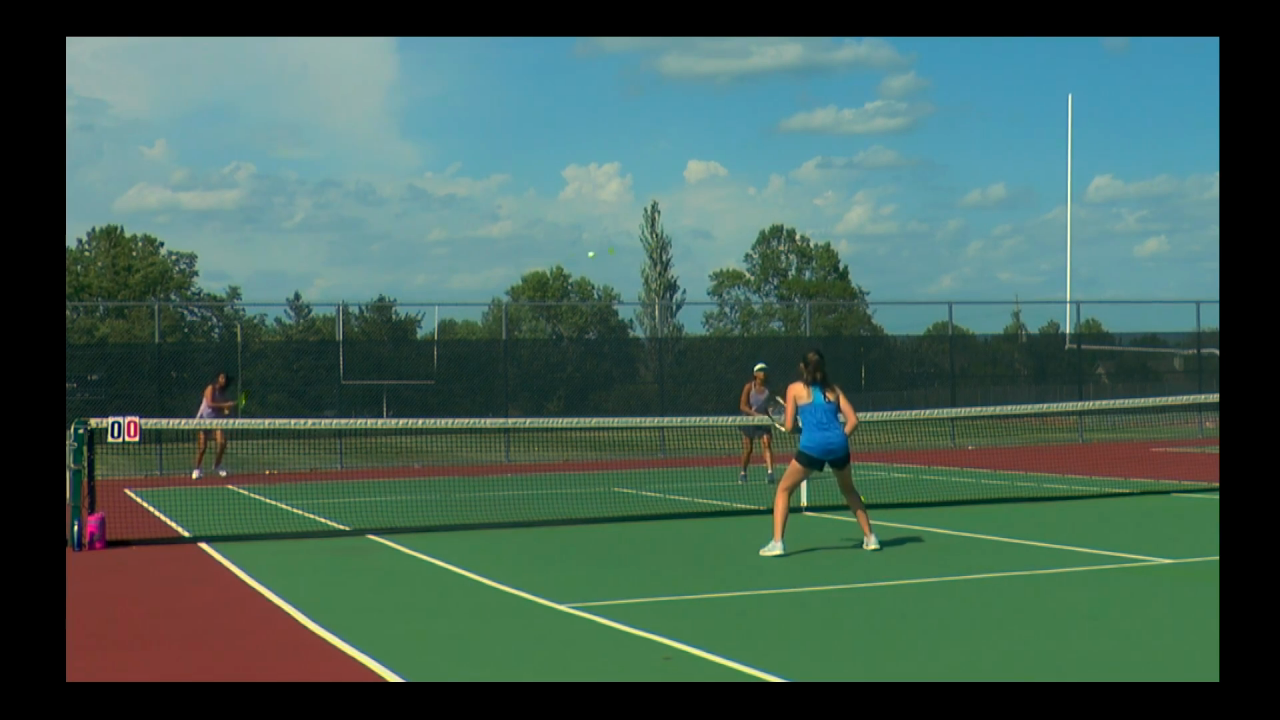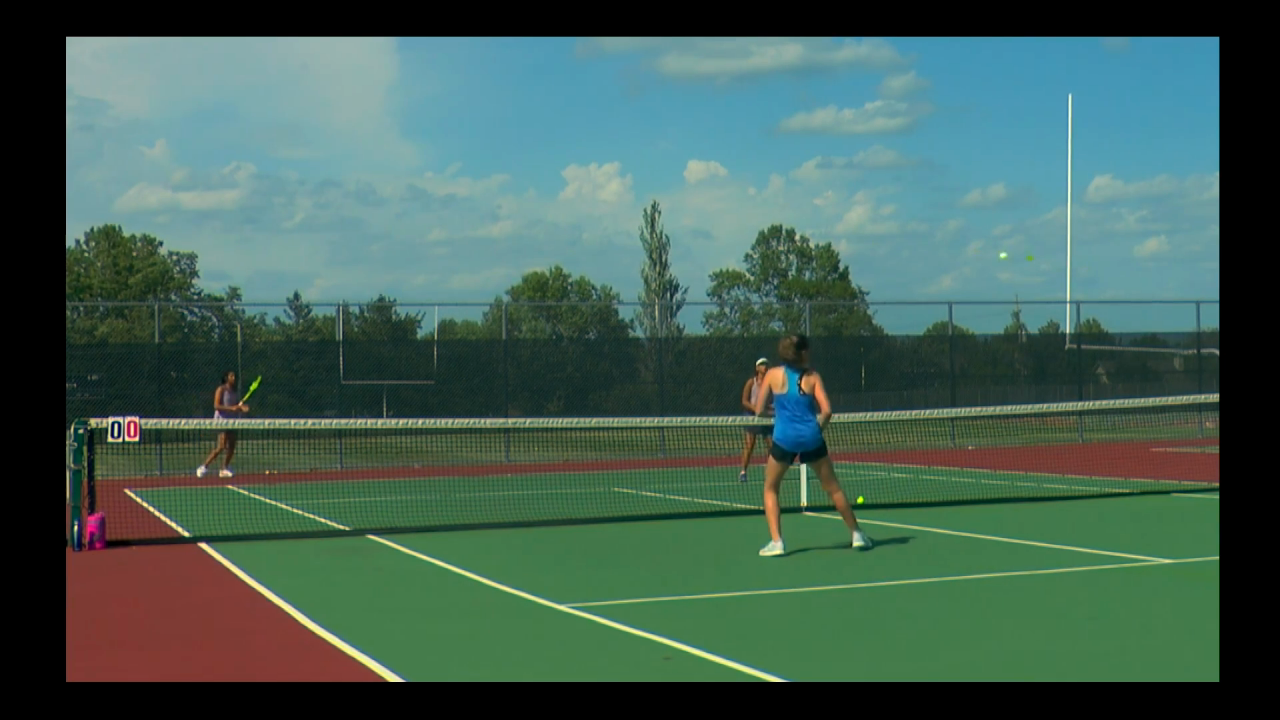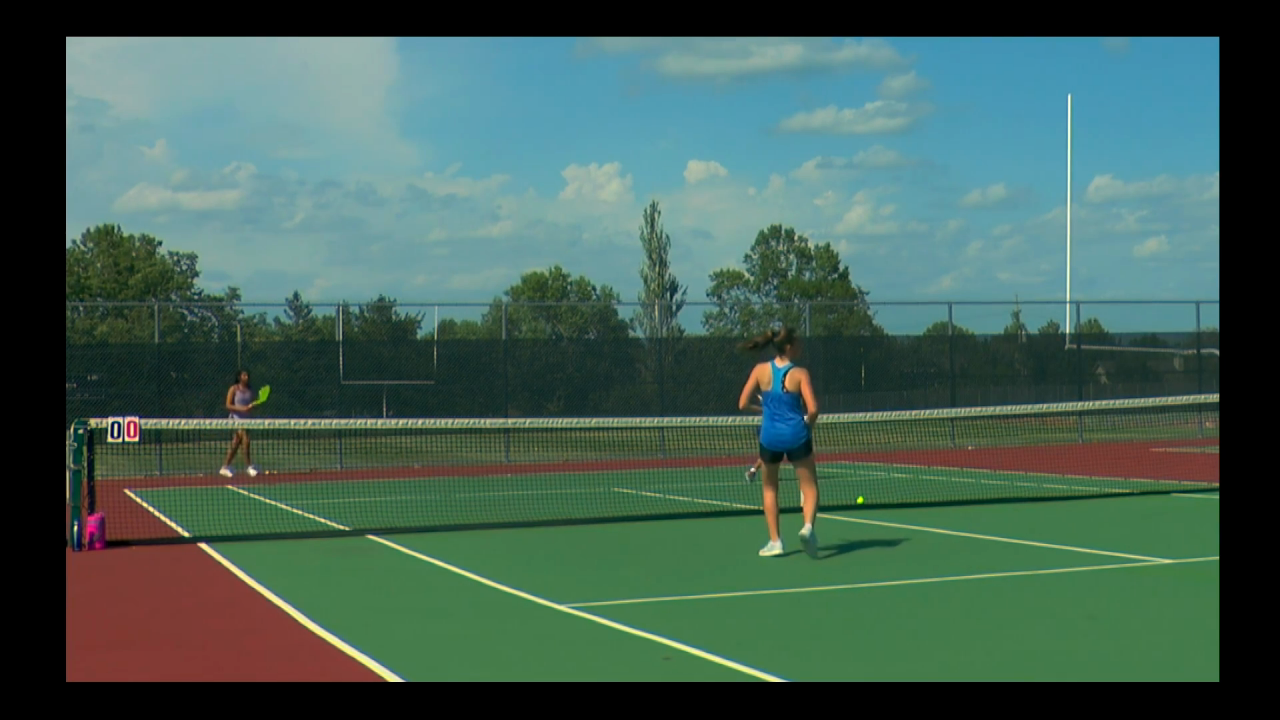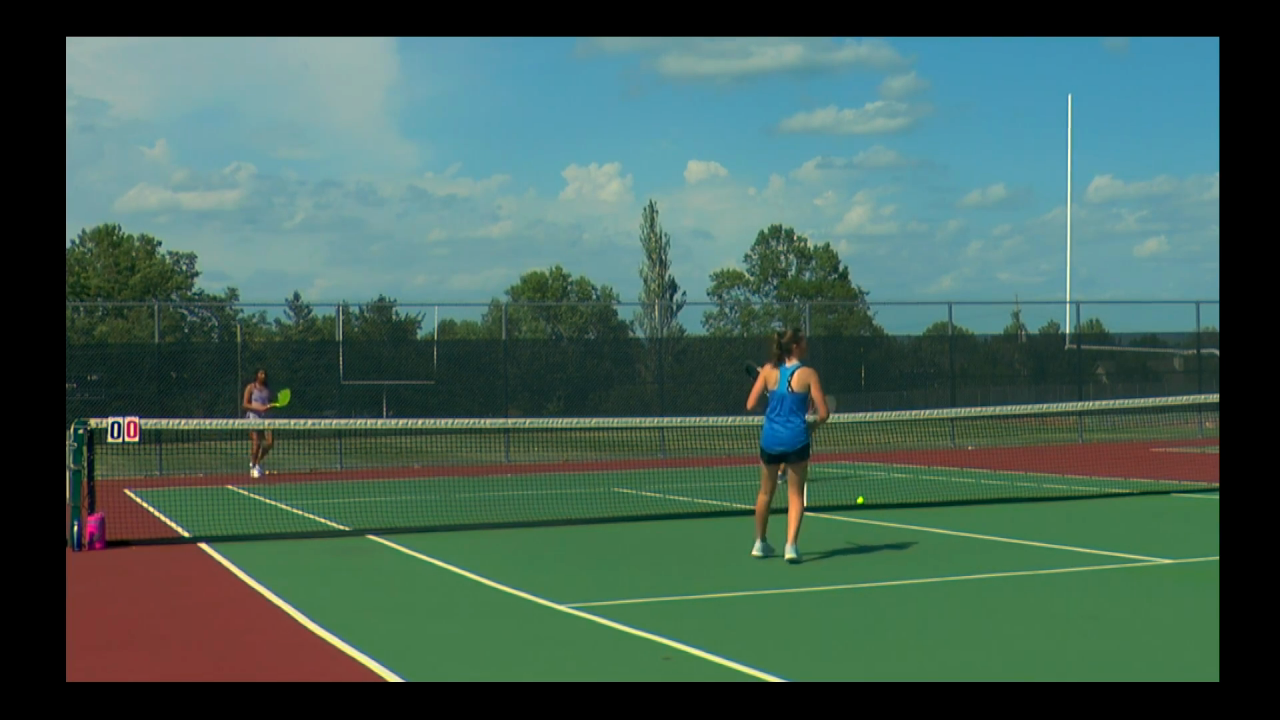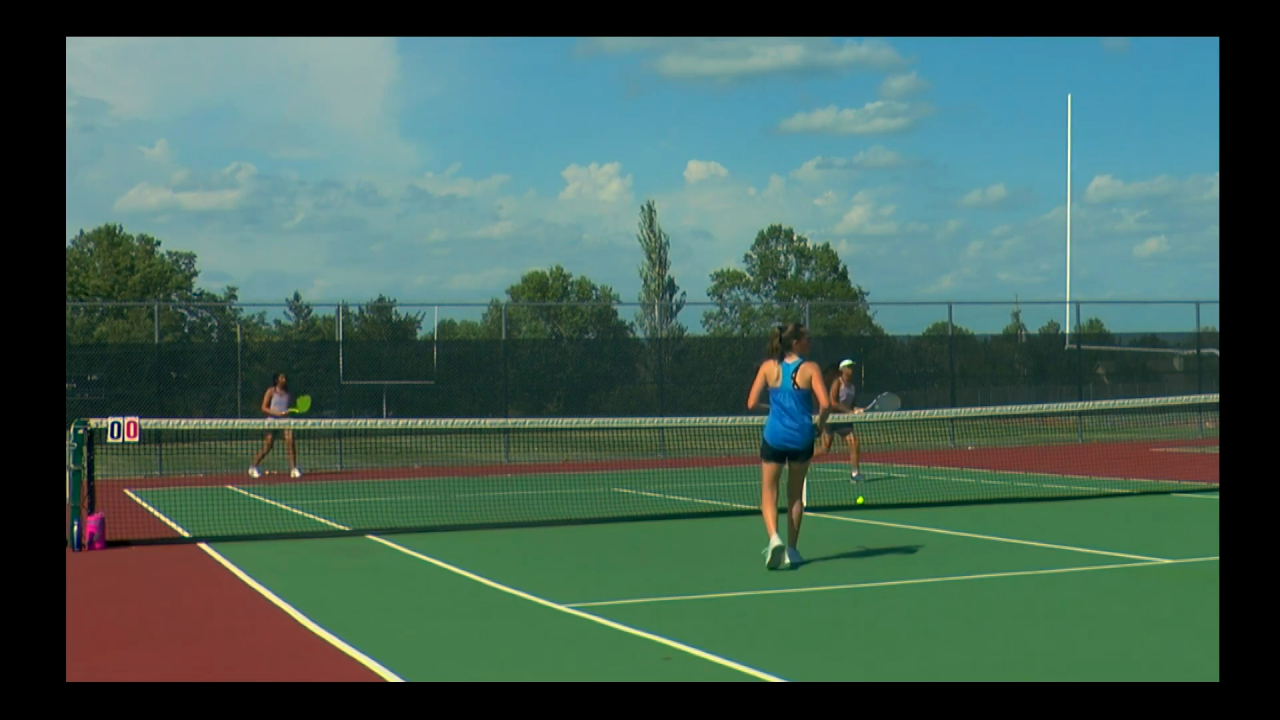
dt=0.3s
person 1, frame 1
left shoulder: (795, 388)
right shoulder: (833, 389)
left elbow: (789, 426)
right elbow: (853, 420)
left hip: (812, 447)
right hip: (838, 445)
left knee: (783, 490)
right knee: (848, 490)
left ankle: (777, 542)
right ankle: (870, 537)
person 1, frame 2
left shoulder: (772, 375)
right shoulder: (813, 377)
left elbow: (759, 410)
right elbow: (826, 411)
right wrist: (819, 428)
left hip: (783, 440)
right hip: (810, 438)
left knee: (770, 489)
right knee: (832, 487)
left ankle: (776, 542)
right ankle: (856, 534)
person 1, frame 3
left shoulder: (760, 370)
right shoulder: (800, 373)
left elbow: (743, 404)
right elbow: (813, 409)
right wrist: (808, 424)
left hip: (770, 436)
right hip: (797, 436)
left knee: (769, 488)
right knee: (810, 487)
left ankle: (775, 542)
right ankle: (808, 527)
person 1, frame 4
left shoulder: (769, 370)
right shoulder: (808, 374)
left elbow: (751, 405)
right elbow: (823, 413)
right wrist: (813, 426)
left hip: (770, 438)
right hip: (796, 439)
left knee: (765, 491)
right knee: (796, 494)
left ankle: (760, 542)
right ankle: (791, 545)
person 1, frame 5
left shoulder: (768, 367)
right shoulder: (810, 368)
left elbow: (751, 404)
right elbow: (825, 404)
right wrist: (820, 425)
left hip: (774, 436)
right hip: (802, 436)
left knee: (770, 495)
right knee: (795, 495)
left ankle: (774, 539)
right ankle: (791, 551)
